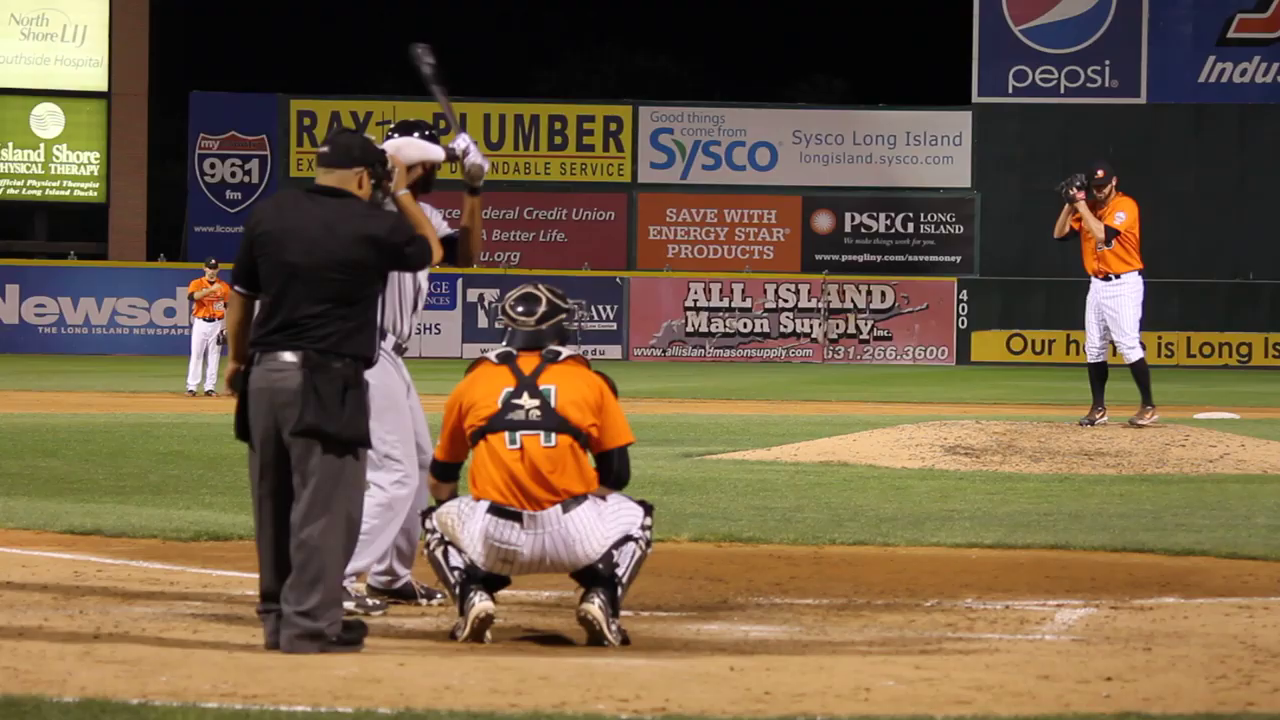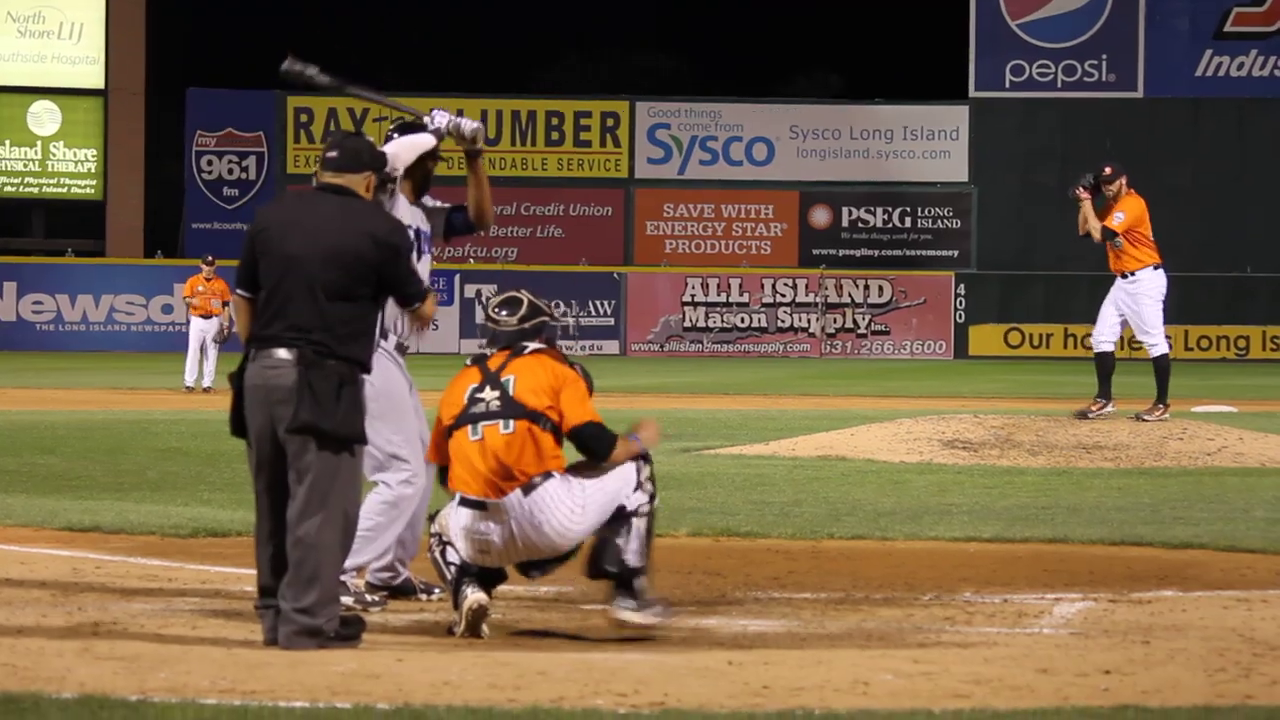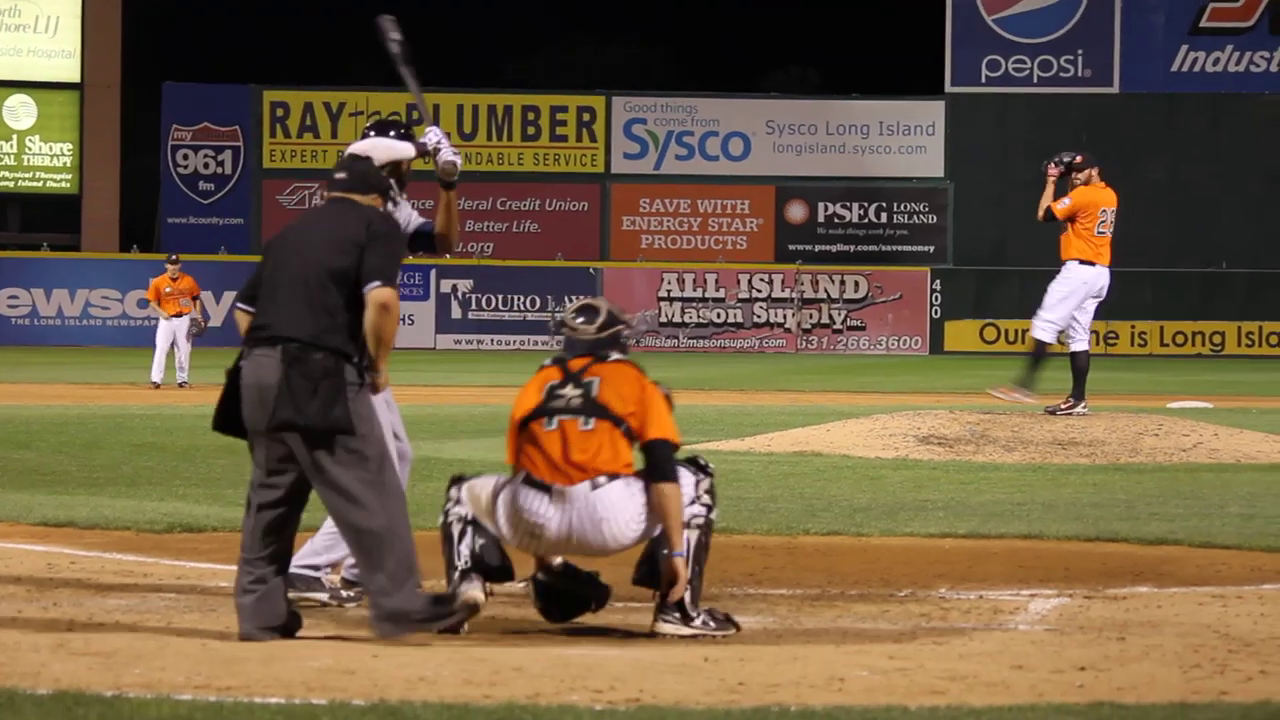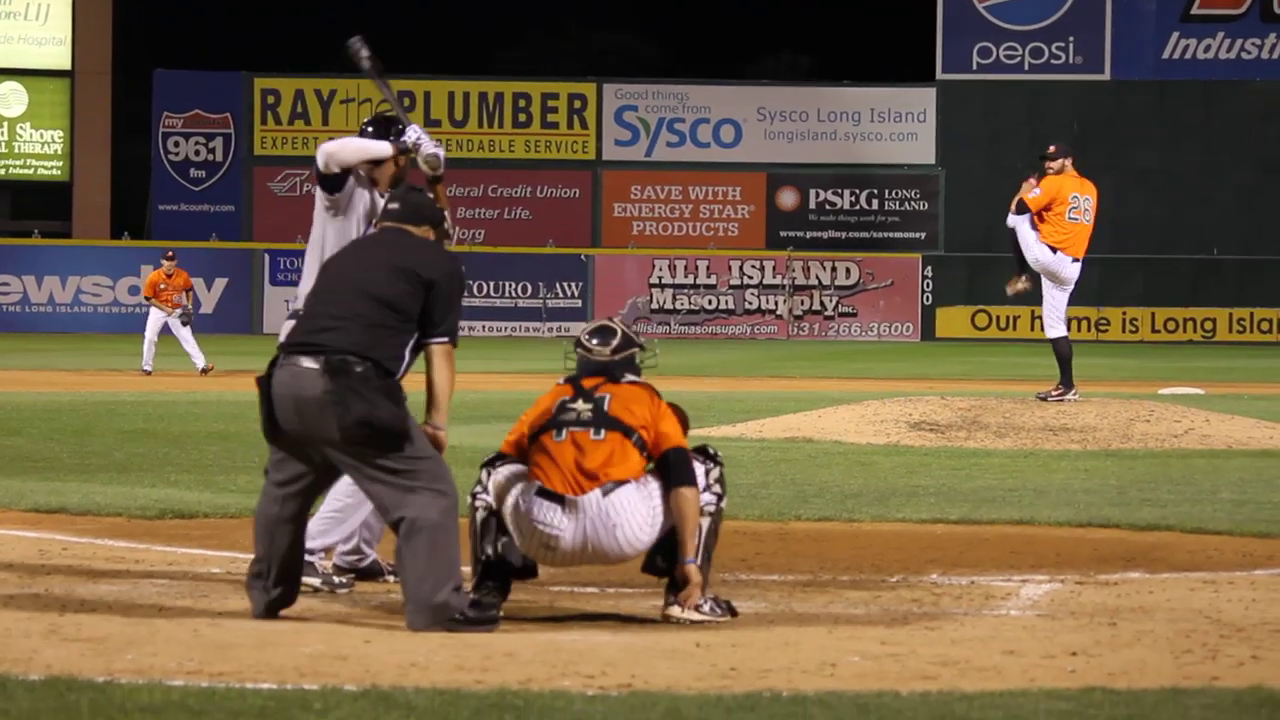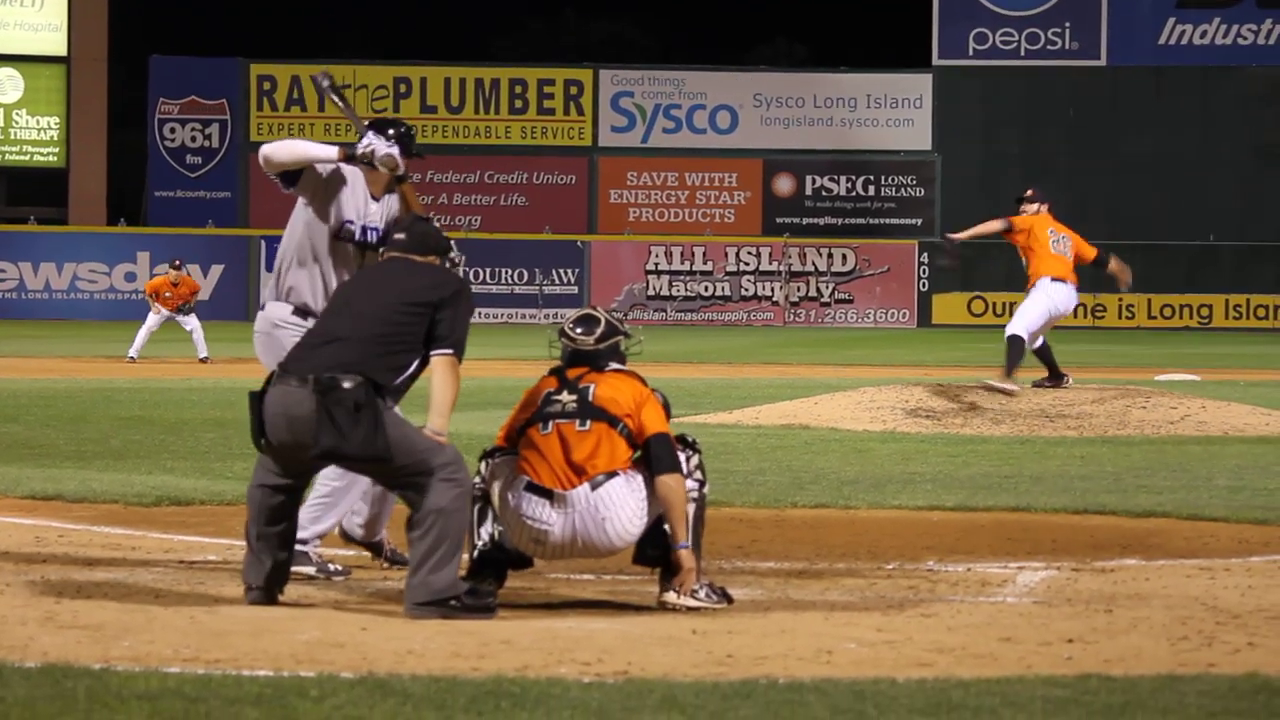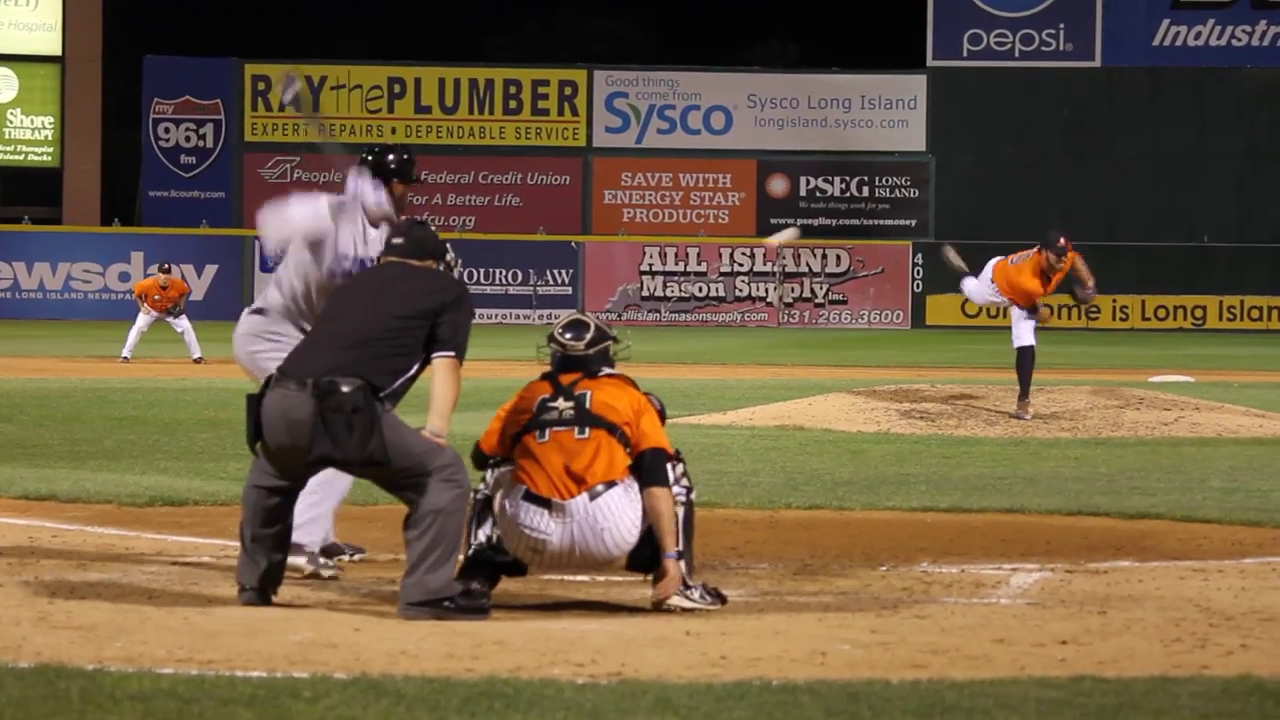
dt=0.5s
person 1, frame 1
left shoulder: (423, 213)
left elbow: (466, 253)
right elbow: (389, 150)
left wrist: (473, 188)
right wrist: (445, 153)
left hip: (386, 353)
left knee: (422, 463)
right knee: (396, 474)
left ankle: (389, 572)
person 1, frame 2
left shoulder: (425, 213)
right shoulder: (376, 196)
left elbow: (480, 219)
right elbow: (389, 155)
left wrist: (473, 153)
right wrist: (434, 132)
left hip: (387, 353)
left knee: (420, 463)
right knee: (401, 474)
left ankle: (389, 572)
right ankle: (334, 575)
person 1, frame 3
left shoulder: (396, 208)
left elbow: (443, 242)
right elbow: (360, 153)
left wrist: (447, 184)
right wrist: (420, 145)
left knee: (395, 455)
left ankle: (362, 568)
right ankle: (305, 570)
person 1, frame 4
right shoulder: (344, 186)
right elbow: (329, 152)
left wrist: (435, 175)
right wrist: (401, 146)
left ankle: (356, 554)
right ankle: (302, 555)
person 1, frame 5
left shoulder: (394, 204)
right shoulder: (330, 178)
right elbow: (270, 155)
left wrist: (399, 177)
right wrist: (347, 153)
right hip: (288, 326)
left ankle: (366, 526)
right ankle: (296, 546)
person 1, frame 6
left shoulder: (385, 226)
right shoulder: (329, 208)
right elbow: (274, 230)
left wrist: (387, 213)
right wrist: (345, 206)
left hip: (305, 339)
right hip: (269, 333)
left ankle: (312, 536)
right ankle: (300, 543)
person 2, frame 1
left shoulder: (268, 213)
right shoulder: (378, 225)
left elbow: (240, 297)
right elbow: (428, 250)
left wrist: (236, 358)
right wrist: (401, 194)
left hip: (265, 375)
right hip: (328, 382)
left knee: (274, 504)
right knee: (324, 508)
left ankle: (277, 617)
right ankle: (310, 625)
person 2, frame 2
left shoulder: (271, 215)
right shoulder: (381, 228)
left elbow: (244, 301)
right elbow: (422, 309)
right wrist: (424, 300)
left hip: (262, 372)
right hip: (324, 379)
left knee: (273, 501)
right knee: (322, 505)
left ankle: (276, 613)
right ankle: (308, 621)
person 2, frame 3
left shoulder: (288, 230)
right shoulder: (377, 225)
left elbow: (244, 311)
right elbow: (381, 300)
right wrist: (378, 364)
left hip: (257, 370)
right hip: (320, 375)
left knee: (271, 495)
right knee: (369, 491)
left ankle: (260, 609)
right ankle: (401, 607)
person 2, frame 4
left shoulder: (343, 254)
right shoulder: (439, 262)
right elbow: (439, 348)
right wrist: (436, 421)
left hip: (288, 377)
right hip: (352, 388)
left knee: (286, 488)
right knee: (427, 487)
left ankle: (268, 594)
right ankle: (437, 608)
person 2, frame 5
left shoulder: (358, 279)
right shoulder: (449, 285)
right elbow: (444, 361)
right wrist: (436, 431)
left hip: (280, 398)
right hip: (342, 404)
left knee: (275, 476)
right knee: (444, 472)
left ankle: (261, 581)
right ankle: (434, 592)
person 2, frame 6
left shoulder: (353, 282)
right shoulder: (449, 289)
right elbow: (446, 364)
right wrist: (435, 432)
left hip: (278, 402)
right hip: (341, 409)
left knee: (270, 478)
right knee: (444, 473)
left ankle: (255, 582)
right ankle: (429, 592)
person 3, frame 1
left shoulder: (474, 381)
right shoulder: (589, 380)
left elbow: (440, 483)
right elbow: (617, 475)
left wrist: (475, 517)
left hip: (495, 537)
right hip: (574, 535)
left knee: (437, 521)
right knee: (636, 517)
left ankle: (473, 598)
right ankle: (601, 598)
person 3, frame 2
left shoulder: (458, 384)
right shoulder: (554, 368)
left elbow: (448, 475)
right elbow: (599, 448)
right wrist: (639, 441)
left hip: (481, 533)
right hip: (551, 514)
left knee: (444, 528)
right knee: (632, 471)
left ankle: (469, 590)
right ankle: (629, 595)
person 3, frame 3
left shoulder: (536, 385)
right shoulder: (636, 383)
right elbow: (664, 472)
left wrist: (543, 559)
right wrist: (678, 553)
left hip: (532, 518)
right hip: (608, 517)
left knee: (463, 493)
right knee: (696, 480)
left ankle: (466, 588)
right ankle: (678, 612)
person 3, frame 4
left shoulder: (550, 399)
right shoulder: (648, 399)
left elbow: (508, 465)
right elbow: (681, 480)
right wrist: (689, 559)
left hip: (544, 532)
right hip: (621, 524)
left knee: (493, 476)
right knee: (704, 469)
left ankle: (488, 592)
right ankle: (687, 598)
person 3, frame 5
left shoulder: (537, 391)
right shoulder: (634, 389)
left elbow: (504, 452)
right elbow: (666, 467)
right wrist: (684, 544)
left hip: (533, 528)
right hip: (611, 520)
left knee: (493, 465)
right knee: (684, 457)
left ankle: (483, 578)
right ankle: (680, 583)
person 3, frame 6
left shoulder: (527, 395)
right shoulder: (629, 394)
left elbow: (481, 456)
right elbow: (656, 478)
right wrist: (670, 556)
left hip: (530, 536)
right hip: (606, 531)
left knee: (498, 473)
right knee: (670, 469)
left ankle: (475, 580)
right ankle: (678, 587)
person 4, frame 1
left shoulder: (1125, 206)
right shoulder: (1089, 208)
left elbow: (1101, 234)
right elbow: (1059, 234)
left wrist: (1081, 205)
right wrist: (1070, 204)
left hip: (1124, 284)
right hip: (1098, 285)
left knee: (1129, 344)
right knee: (1094, 348)
left ankle: (1148, 405)
right ankle: (1098, 408)
person 4, frame 2
left shoulder: (1132, 205)
right shoulder: (1113, 206)
left elbow: (1099, 235)
right elbow: (1084, 231)
left wrist: (1087, 202)
right wrist: (1084, 203)
left hip: (1145, 280)
right hip: (1123, 282)
left knee: (1154, 340)
right knee: (1102, 337)
left ankle: (1162, 404)
right ankle: (1103, 399)
person 4, frame 3
left shoulder: (1083, 194)
right shoulder: (1108, 195)
left elbow: (1044, 215)
left wrist: (1051, 182)
right wrist: (1058, 180)
left hip: (1080, 272)
right hip: (1100, 275)
left knee: (1044, 325)
right knee: (1077, 336)
left ankle: (1025, 386)
right ankle: (1077, 398)
person 4, frame 4
left shoulder: (1053, 182)
right shoulder: (1090, 188)
left elbow: (1016, 208)
left wrist: (1027, 189)
right wrist: (1036, 189)
left hip: (1048, 256)
right hip: (1071, 266)
left knee: (1018, 217)
right knee: (1055, 323)
left ankle: (1020, 276)
right ankle: (1067, 385)
person 4, frame 5
left shoulder: (1035, 223)
right shoulder: (1066, 234)
left elbow: (1002, 224)
right elbow: (1100, 259)
left wrist: (963, 235)
right wrist: (1122, 272)
left hip: (1050, 288)
right hip: (1068, 297)
left knee: (1016, 332)
right knee: (1031, 337)
left ankle: (1007, 378)
right ankle: (1057, 376)
person 4, frame 6
left shoulder: (1065, 256)
right shoulder: (1027, 279)
right elbow: (1041, 317)
left wrist: (1088, 282)
left hip: (1027, 298)
right hip: (997, 285)
left knee: (1026, 344)
left ankle: (1024, 401)
right ankle: (961, 269)
